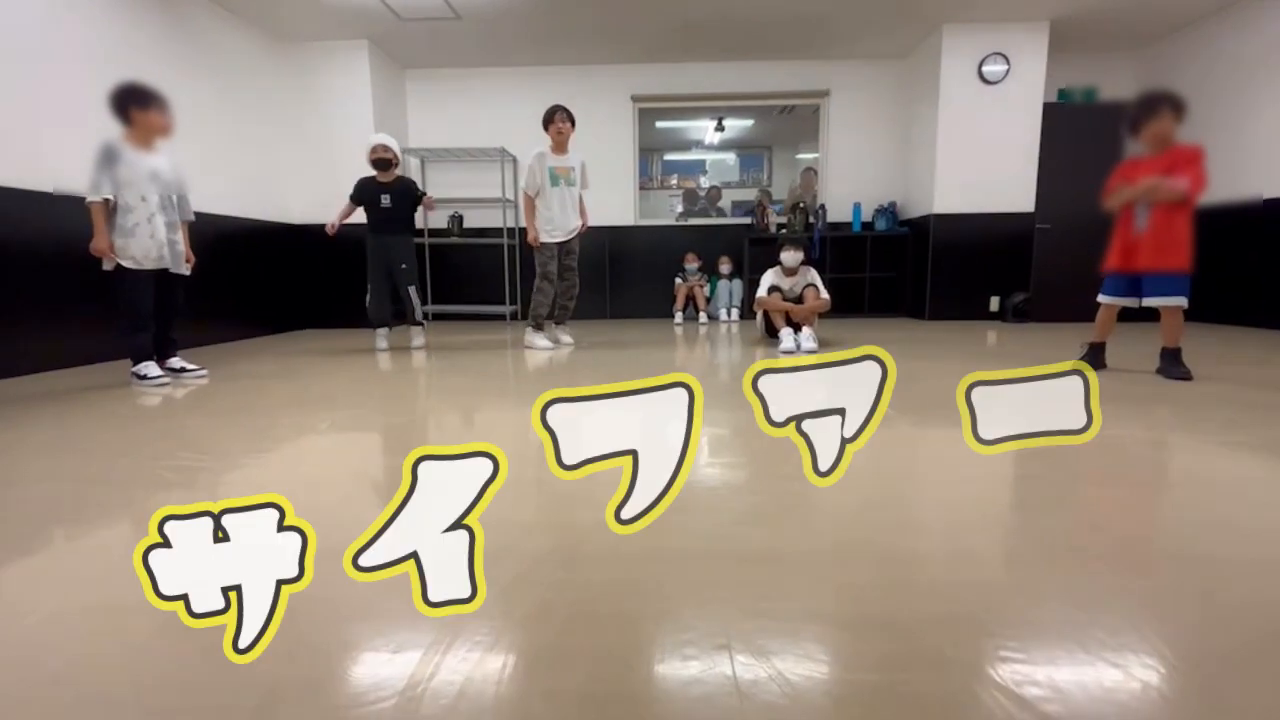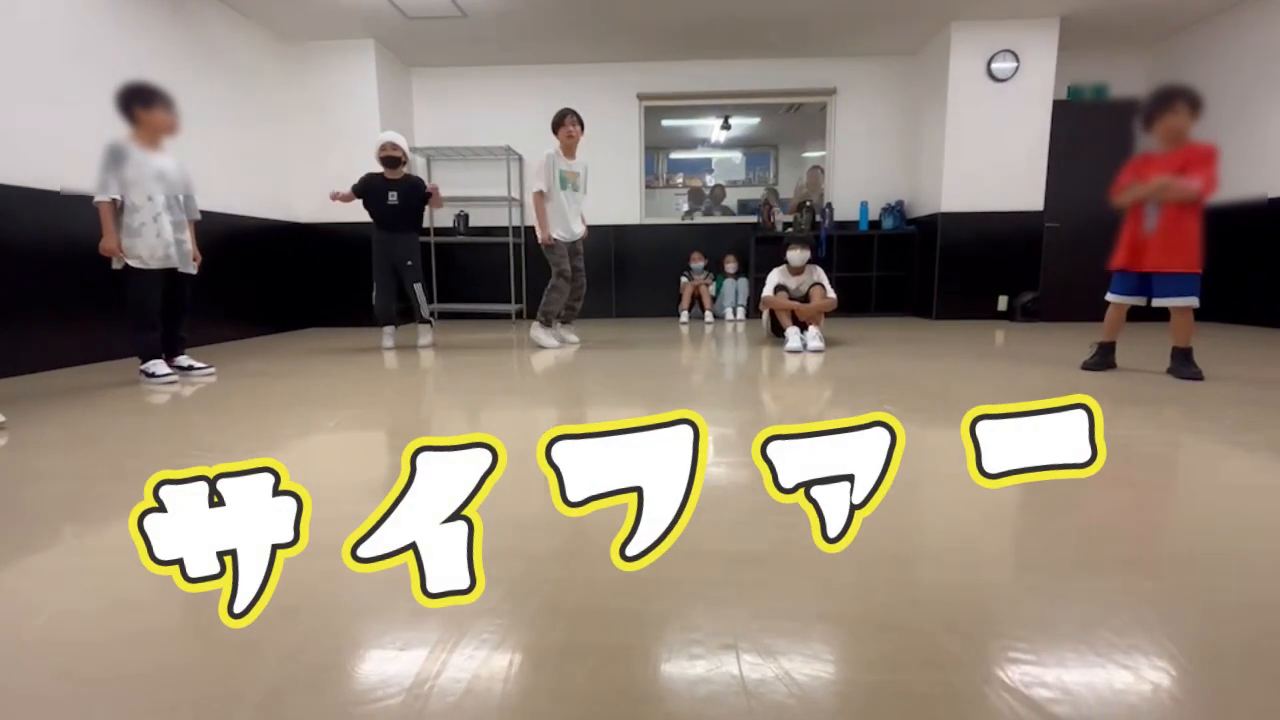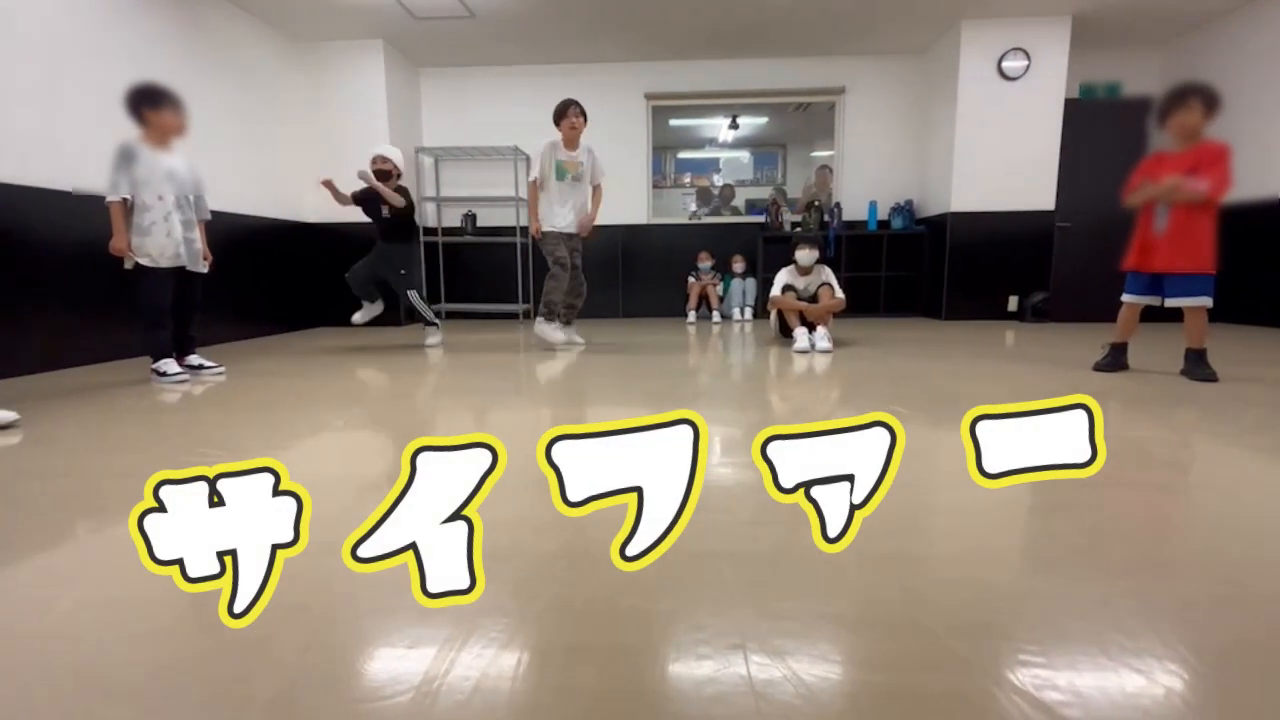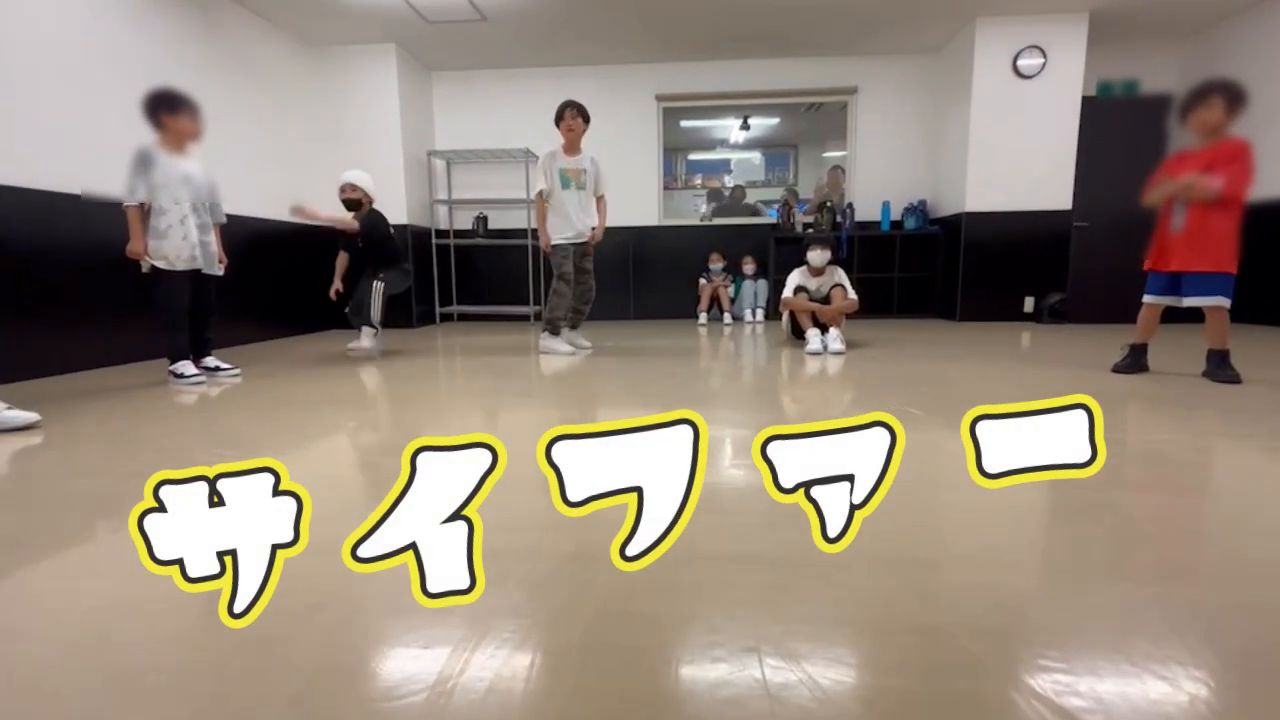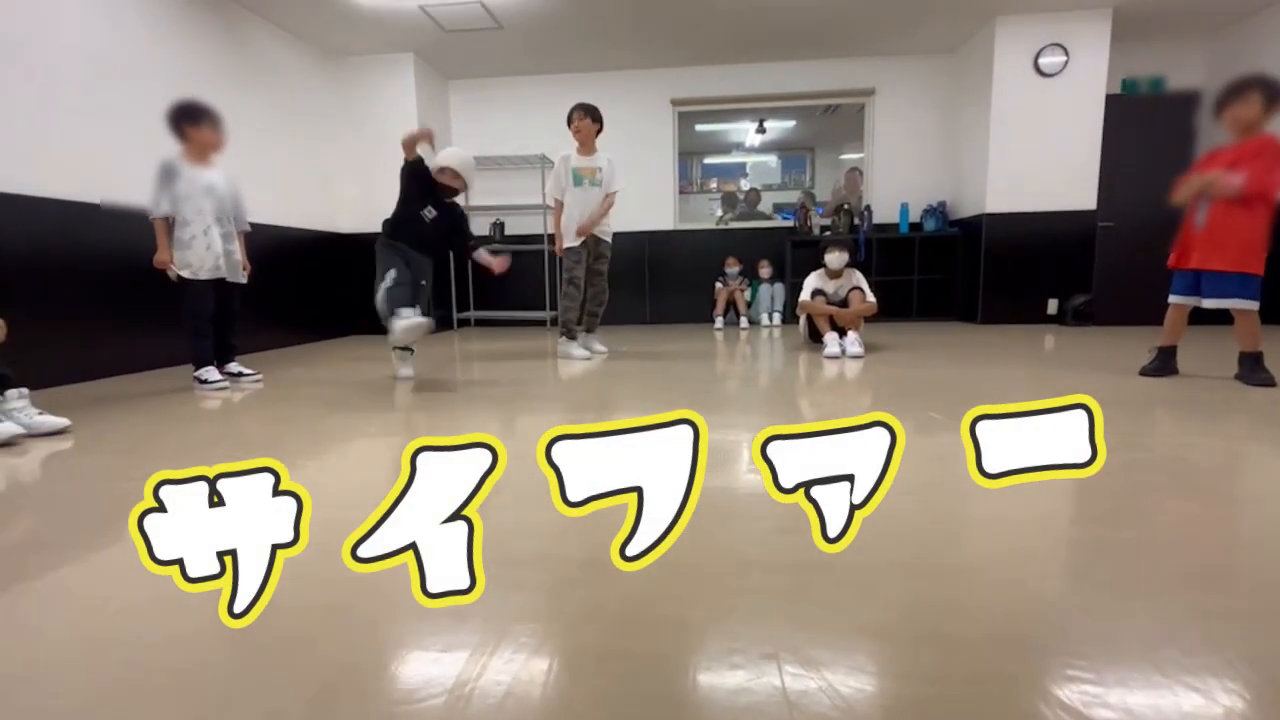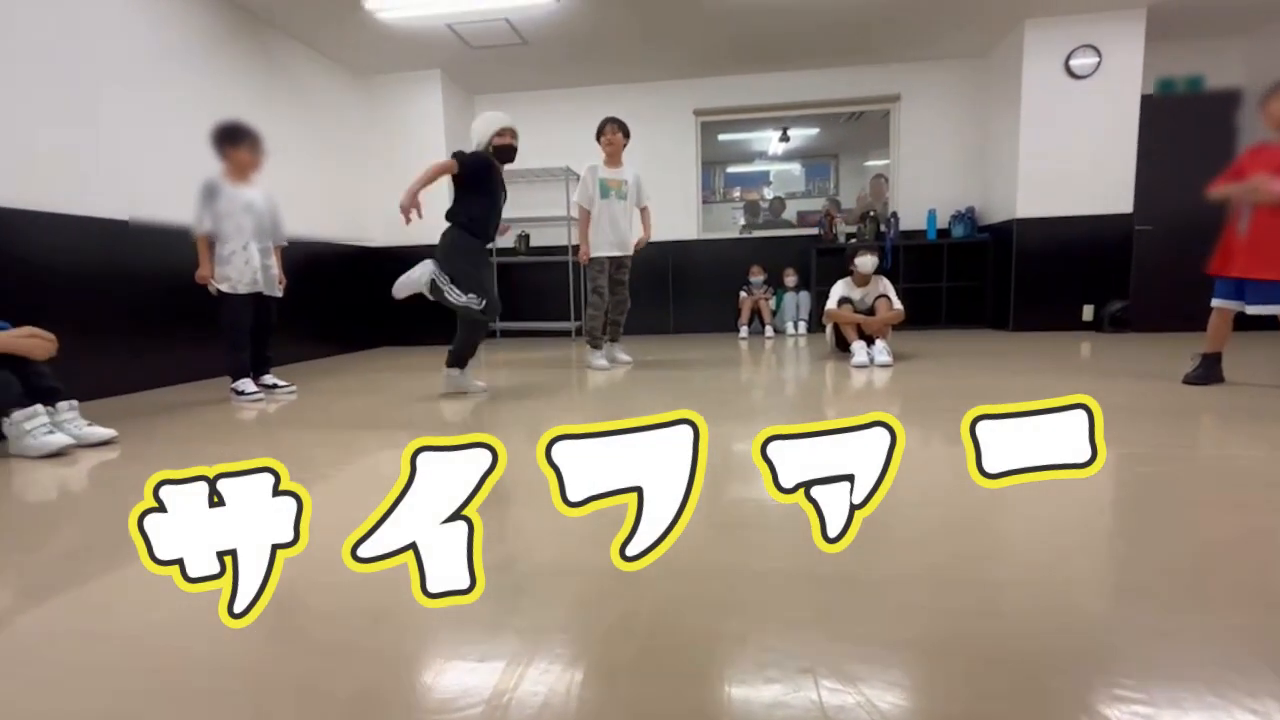
dt=0.5s
person 1, frame 1
left shoulder: (1189, 156)
right shoulder: (1128, 166)
left elbow: (1180, 190)
right elbow: (1110, 201)
left wrist: (1133, 193)
right wrist: (1143, 187)
left hip: (1167, 250)
right hip: (1126, 249)
left knee: (1171, 305)
right knee: (1109, 302)
left ankle: (1170, 357)
right ankle: (1095, 353)
person 1, frame 2
left shoulder: (1202, 154)
right shoulder: (1139, 162)
left elbow: (1193, 190)
right elbow: (1120, 197)
left wrist: (1144, 191)
right wrist: (1156, 185)
left hip: (1177, 249)
right hip: (1135, 247)
left knee: (1181, 305)
right knee: (1118, 301)
left ankle: (1181, 358)
right ankle: (1104, 352)
person 1, frame 3
left shoulder: (1215, 153)
right shoulder: (1153, 161)
left elbow: (1203, 191)
right elbow: (1131, 198)
left wrist: (1155, 191)
right wrist: (1165, 186)
left hip: (1190, 250)
right hip: (1148, 247)
left knee: (1195, 305)
right knee: (1131, 301)
left ankle: (1196, 359)
right ankle: (1116, 353)
person 1, frame 4
left shoulder: (1237, 150)
right shoulder: (1177, 159)
left elbow: (1221, 189)
right elbow: (1150, 196)
left wrist: (1177, 188)
right wrist: (1183, 185)
left hip: (1211, 249)
right hip: (1169, 246)
left knee: (1215, 305)
right knee: (1152, 302)
left ankle: (1218, 360)
right ankle: (1136, 354)
person 1, frame 5
right shoulder: (1213, 157)
left elbow: (1244, 186)
right elbow: (1179, 195)
left wrist: (1203, 184)
right wrist: (1208, 182)
left hip: (1237, 248)
right hip: (1195, 245)
left knee: (1243, 307)
right knee: (1178, 302)
left ankle: (1251, 363)
right ankle: (1165, 357)
person 1, frame 6
right shoulder: (1254, 155)
right elbow: (1214, 190)
right wrist: (1243, 188)
right hip: (1236, 250)
right knee: (1223, 307)
right ankle: (1210, 363)
person 2, frame 1
left shoulder: (166, 163)
right shoulder: (114, 151)
left elbow: (180, 208)
right elbow: (99, 195)
left wrist: (186, 246)
right wrist: (100, 234)
left hip: (169, 252)
right hip: (132, 250)
left knee: (168, 306)
right knee: (138, 307)
left ankle: (167, 356)
right ankle: (142, 362)
person 2, frame 2
left shoulder: (173, 163)
right shoulder: (121, 151)
left elbow: (187, 208)
right elbow: (107, 195)
left wrist: (192, 245)
right wrist: (109, 234)
left hip: (176, 250)
right hip: (140, 249)
left knee: (177, 305)
right knee: (146, 306)
left ankle: (176, 354)
right ankle: (150, 360)
person 2, frame 3
left shoulder: (182, 163)
right shoulder: (131, 151)
left elbow: (197, 208)
right elbow: (118, 195)
left wrist: (203, 244)
right wrist: (119, 234)
left hip: (186, 250)
right hip: (151, 249)
left knee: (188, 304)
right knee: (157, 305)
left ankle: (186, 353)
right ankle: (161, 358)
person 2, frame 4
left shoulder: (198, 167)
right shoulder: (148, 156)
left elbow: (213, 212)
right elbow: (135, 200)
left wrist: (218, 247)
right wrist: (136, 238)
left hip: (202, 253)
right hip: (167, 252)
left knee: (203, 306)
right knee: (175, 306)
left ankle: (203, 356)
right ankle: (179, 361)
person 2, frame 5
left shoulder: (222, 177)
right shoulder: (172, 168)
left elbow: (237, 220)
right elbow: (161, 213)
left wrist: (242, 255)
right wrist: (163, 249)
left hip: (227, 261)
right hip: (193, 261)
left knee: (227, 313)
right knee: (200, 314)
left ankle: (227, 362)
right ankle: (203, 367)
person 2, frame 6
left shoulder: (263, 195)
right shoulder: (214, 187)
left elbow: (275, 237)
right elbow: (203, 230)
left wrist: (279, 269)
right wrist: (205, 264)
left hip: (265, 275)
right hip: (232, 275)
left knee: (264, 326)
right knee: (237, 327)
left ankle: (263, 374)
right ankle: (240, 378)
person 3, frame 1
left shoulder: (578, 161)
right shoulder: (539, 158)
right elbow: (528, 196)
left wrist: (584, 216)
right wrist: (530, 228)
left hip: (571, 232)
right hip: (546, 232)
left knee: (569, 281)
right knee: (546, 279)
left ankle: (559, 327)
right ankle: (535, 330)
person 3, frame 2
left shoulder: (582, 165)
right shoulder: (550, 159)
right elbow: (538, 195)
left wrist: (583, 224)
right wrist: (542, 228)
left hip: (574, 233)
right hip: (553, 233)
left knee: (578, 282)
right knee: (562, 276)
left ankle: (564, 325)
right ankle: (542, 324)
person 3, frame 3
left shoulder: (589, 153)
right shoulder: (550, 149)
left elbow: (597, 187)
right elbow: (534, 185)
left wrist: (591, 215)
right wrist: (533, 219)
left hip: (573, 227)
right hip: (549, 225)
left knee: (577, 280)
right knee: (561, 267)
left ankle: (566, 324)
right ankle: (546, 319)
person 3, frame 4
left shoulder: (590, 161)
right shoulder: (549, 158)
left elbow: (600, 197)
right elbow: (541, 198)
left wrist: (601, 225)
right wrist: (542, 232)
left hip: (585, 235)
right hip: (559, 235)
left knee: (586, 285)
right knee: (563, 281)
left ankle: (571, 330)
right ankle: (549, 335)
person 3, frame 5
left shoulder: (607, 161)
right shoulder: (565, 161)
left elbow: (611, 198)
right elbow: (558, 201)
left wrist: (592, 222)
right wrist: (558, 235)
left hip: (600, 235)
right hip: (573, 236)
left knee: (598, 286)
right knee: (573, 285)
left ankle: (588, 334)
right ankle: (567, 340)
person 3, frame 6
left shoulder: (632, 175)
right shoulder: (592, 172)
left elbow: (643, 207)
right elbow: (584, 210)
left wrist: (646, 233)
right wrist: (583, 243)
left hip: (624, 247)
right hip: (598, 247)
left knee: (620, 297)
right knee: (598, 296)
left ankle: (613, 344)
right ankle: (594, 349)
person 4, frame 1
left shoulder: (406, 185)
right shoulder: (364, 185)
left elbow: (423, 202)
right elbow: (351, 206)
left wrist: (428, 203)
right wrist: (337, 220)
left hip: (402, 241)
right hip: (376, 243)
left knee: (408, 287)
right knee: (377, 290)
left ankle: (417, 330)
right ankle: (382, 332)
person 4, frame 2
left shoulder: (414, 183)
right shoulder: (370, 181)
left elbow: (435, 203)
right elbow: (352, 195)
left wrist: (436, 195)
right wrist: (339, 196)
left hip: (407, 239)
right hip: (382, 239)
left knee: (414, 285)
right knee: (383, 288)
left ankle: (425, 328)
right ankle: (388, 330)
person 4, frame 3
left shoulder: (402, 192)
right shoulder: (368, 193)
left elbow: (398, 202)
right elbow: (345, 201)
left wrist: (375, 184)
right wrist: (332, 188)
left hip: (406, 249)
right hip: (383, 247)
left knee: (411, 292)
right knee: (355, 276)
left ankle: (433, 328)
right ankle: (372, 304)
person 4, frame 4
left shoulder: (375, 220)
right shoulder: (352, 222)
left elbow: (352, 225)
right elbow: (344, 253)
left wrist: (314, 216)
right wrist: (336, 280)
left hip: (397, 271)
right hip: (371, 271)
left knee: (377, 285)
right knee: (354, 308)
left ankle: (370, 334)
right ankle: (367, 337)
person 4, frame 5
left shoulder: (456, 216)
right shoulder: (419, 180)
left elbow: (471, 248)
right elbow: (407, 146)
left wrist: (492, 263)
right wrist: (420, 136)
left hip: (420, 259)
right hip: (391, 248)
left knee: (418, 302)
right knee: (394, 281)
left ankle: (403, 357)
right ankle: (402, 319)
person 4, frame 6
left shoulder: (495, 177)
right shoulder: (481, 163)
right elbow: (444, 165)
left wrist: (494, 227)
right wrist: (413, 192)
left hip: (477, 248)
right hip: (461, 244)
left knee: (486, 310)
right knee: (479, 303)
left ankle: (455, 373)
right ankle: (430, 274)
